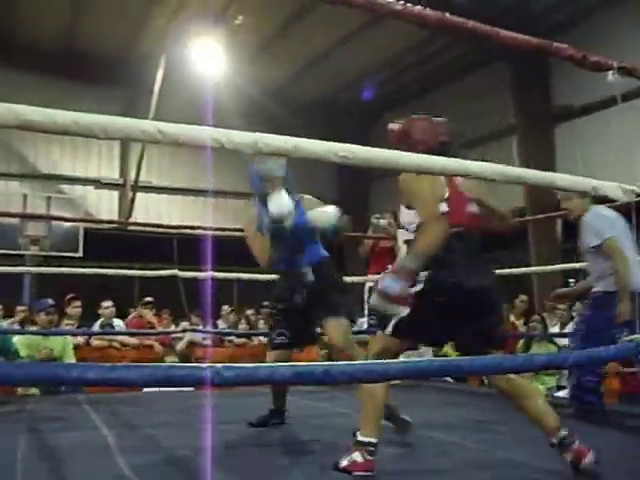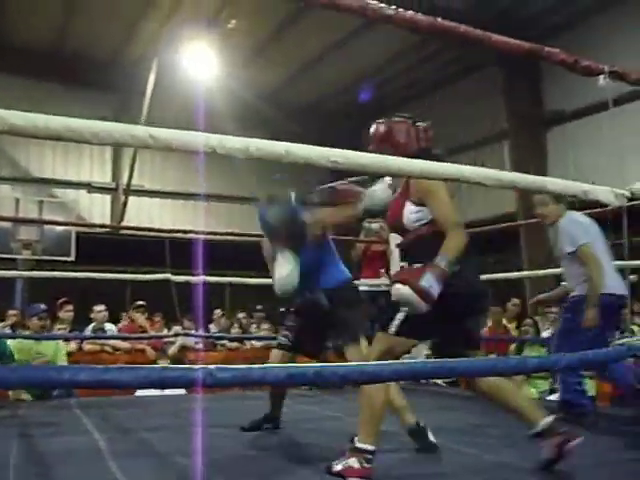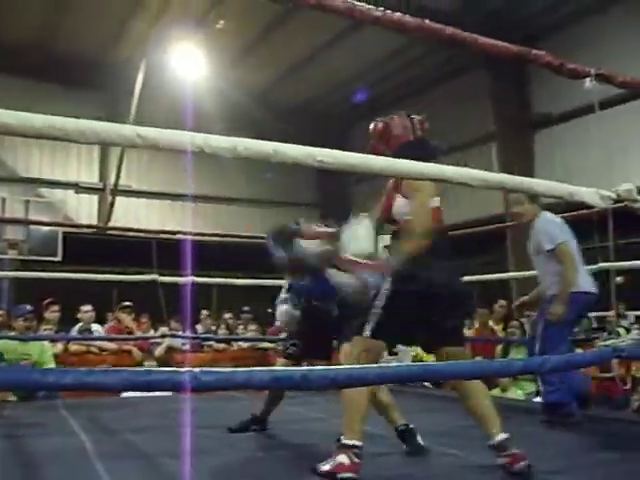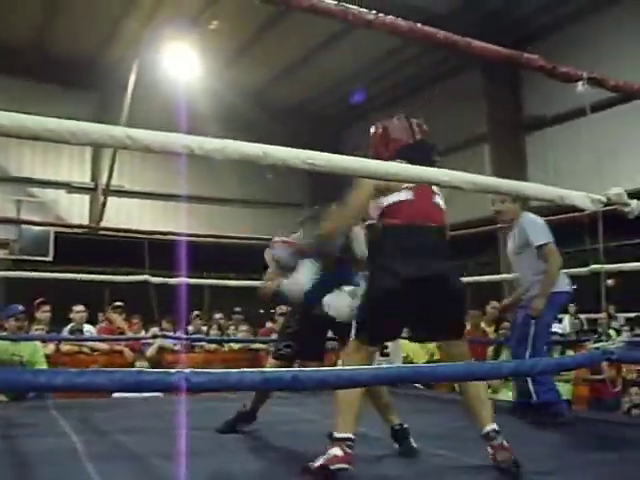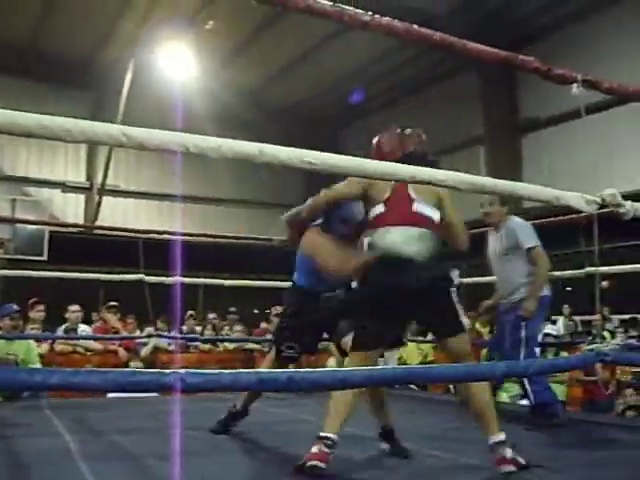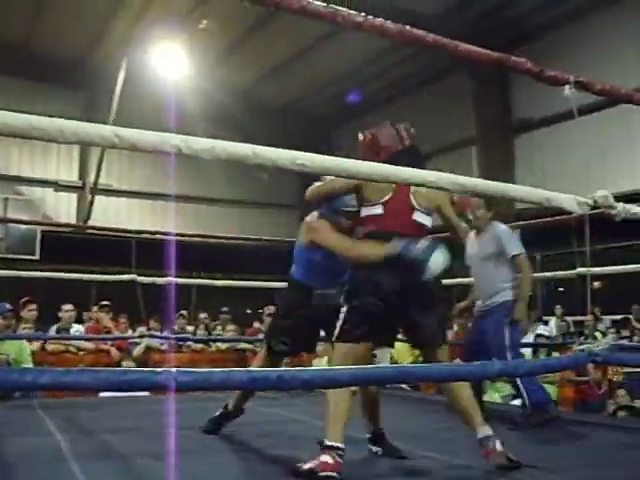
dt=0.1s
person 1, frame 1
left shoulder: (414, 178)
right shoulder: (468, 179)
left elbow: (435, 229)
right elbow: (499, 219)
left wrist: (401, 271)
left hip: (445, 279)
right hip: (478, 279)
left knee: (378, 356)
right knee: (502, 375)
left ankle: (364, 451)
right ankle: (568, 443)
person 1, frame 2
left shoulder: (424, 181)
right shoulder: (402, 185)
left elbow: (457, 232)
left wrist: (434, 273)
left hip: (448, 281)
right hip: (458, 283)
left knee: (378, 357)
right knee: (478, 373)
right ankle: (548, 428)
person 1, frame 3
right shoulder: (401, 179)
left elbow: (419, 231)
left wrist: (382, 269)
left hip: (420, 278)
right hip: (440, 279)
left knee: (356, 360)
right ankle: (503, 447)
person 1, frame 4
left shoulder: (382, 175)
right shoulder: (432, 180)
left elbow: (345, 218)
left wrist: (312, 244)
left hip: (392, 271)
right hip: (438, 271)
left knee: (354, 360)
right knee: (461, 360)
left ankle: (339, 447)
right ankle: (495, 440)
person 1, frame 5
left shoulder: (372, 179)
right shoulder: (435, 187)
left elbow: (321, 202)
right elbow: (461, 243)
left hip: (384, 279)
right hip: (431, 276)
left knee: (356, 366)
right knee: (466, 361)
left ankle: (324, 446)
right ankle: (500, 448)
person 1, frame 6
left shoulder: (369, 175)
right shoulder: (430, 185)
left elbow: (314, 194)
right elbow: (461, 232)
left wrist: (323, 184)
left hip: (377, 278)
right hip: (419, 281)
left knee: (343, 362)
right knee: (444, 365)
right ankle: (488, 440)
person 2, frame 1
left shoulder: (305, 203)
right shoulder: (254, 221)
left elbow: (333, 219)
right elbow: (265, 261)
left wrist: (331, 218)
right wrist: (274, 227)
left hip: (322, 277)
right hip: (292, 285)
left knee: (341, 342)
right knee: (275, 360)
right ankle: (277, 411)
person 2, frame 2
left shoulder: (311, 228)
right shoulder: (269, 246)
right elbow: (284, 287)
right wrist: (282, 282)
left hip: (342, 300)
right hip: (310, 303)
left knee: (361, 365)
right knee: (278, 360)
left ankle: (414, 427)
right ankle: (273, 416)
person 2, frame 3
left shoulder: (317, 249)
right wrist: (287, 302)
left hip: (346, 307)
right hip: (314, 310)
right knee: (282, 369)
left ankle: (404, 429)
right ankle: (260, 418)
person 2, frame 4
left shoulder: (344, 248)
right elbow: (267, 291)
right wrist: (284, 285)
right hip: (310, 309)
right knee: (275, 366)
left ankle: (398, 430)
right ankle: (248, 413)
person 2, frame 5
left shoulder: (349, 231)
right shoulder: (315, 235)
right elbow: (341, 268)
left hip: (338, 300)
right hip: (304, 304)
right knee: (274, 365)
left ankle: (387, 432)
right ankle: (239, 410)
person 2, frame 6
left shoulder: (351, 224)
right shoulder: (315, 223)
right elbow: (352, 251)
right wrist: (406, 248)
left hip: (335, 300)
right hip: (300, 300)
right knee: (267, 361)
left ankle: (377, 437)
right ankle: (230, 409)
person 3, frame 1
left shoulder: (592, 220)
right shoulder: (605, 217)
left elbow: (618, 258)
right wrist: (572, 291)
left hip: (614, 293)
left knee: (583, 346)
left ankle: (587, 403)
person 3, frame 2
left shoulder: (567, 224)
right shoulder: (578, 222)
left elbow: (593, 265)
left wrist: (591, 307)
right wrist: (551, 296)
left hip: (595, 297)
right hip: (615, 293)
left knee: (563, 350)
left ankle: (577, 405)
person 3, frame 3
left shoulder: (543, 223)
right shoulder: (544, 224)
left elbow: (569, 262)
left wrist: (560, 302)
right wrist: (530, 298)
left hip: (571, 293)
right hip: (584, 293)
left knee: (545, 351)
right knee: (554, 350)
left ankle: (561, 406)
right ankle: (578, 393)
person 3, frame 4
left shoulder: (529, 223)
right shoulder: (512, 231)
left elbow: (555, 259)
left wrist: (542, 297)
right wrist: (511, 300)
left hip: (549, 294)
right hip: (531, 297)
left knee: (528, 353)
right knee: (522, 351)
left ankle: (552, 407)
right ankle: (527, 403)
person 3, frame 5
left shoulder: (516, 226)
right shoulder: (492, 235)
left elbow: (543, 263)
left wrist: (532, 299)
right wrist: (493, 301)
left hip: (527, 299)
right hip: (510, 301)
left knee: (520, 355)
right knee: (499, 352)
left ankle: (547, 407)
person 3, frame 6
left shoulder: (502, 233)
right shoulder: (470, 239)
left elbow: (525, 269)
left wrist: (522, 305)
right wrist: (467, 302)
left hip: (504, 304)
right hip: (484, 307)
left knee: (506, 354)
right knee: (470, 354)
left ankle: (540, 405)
